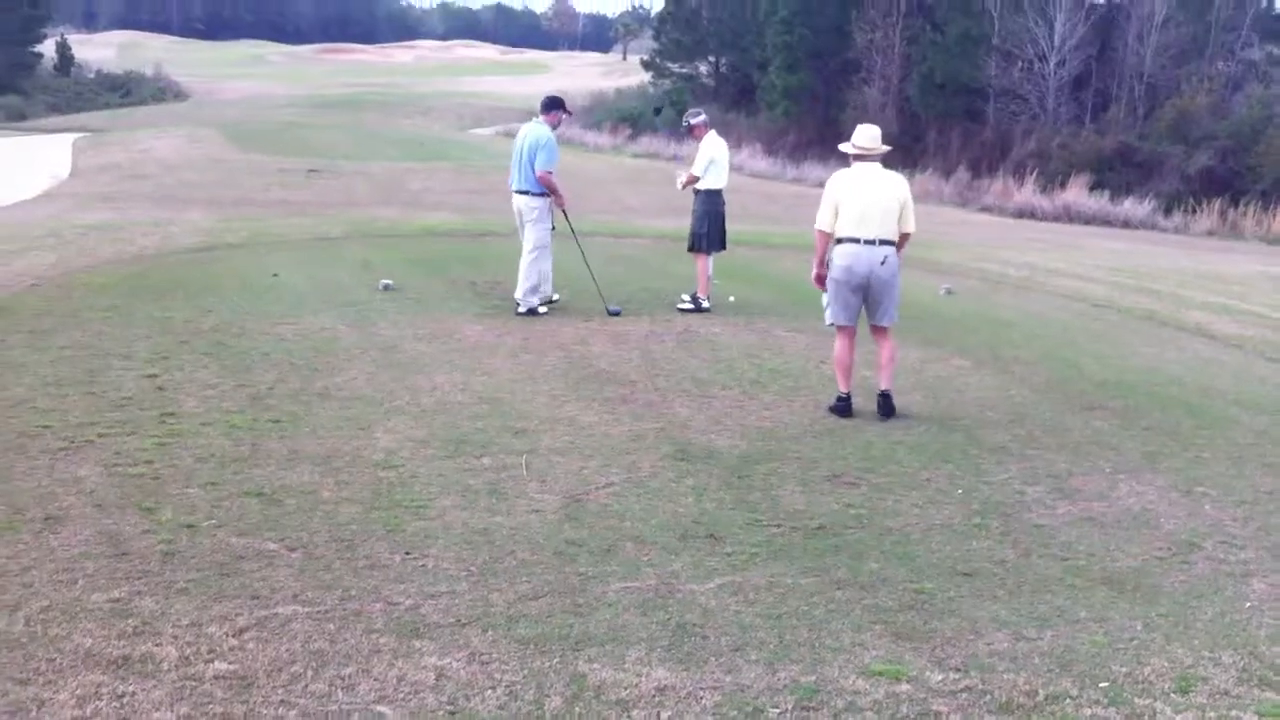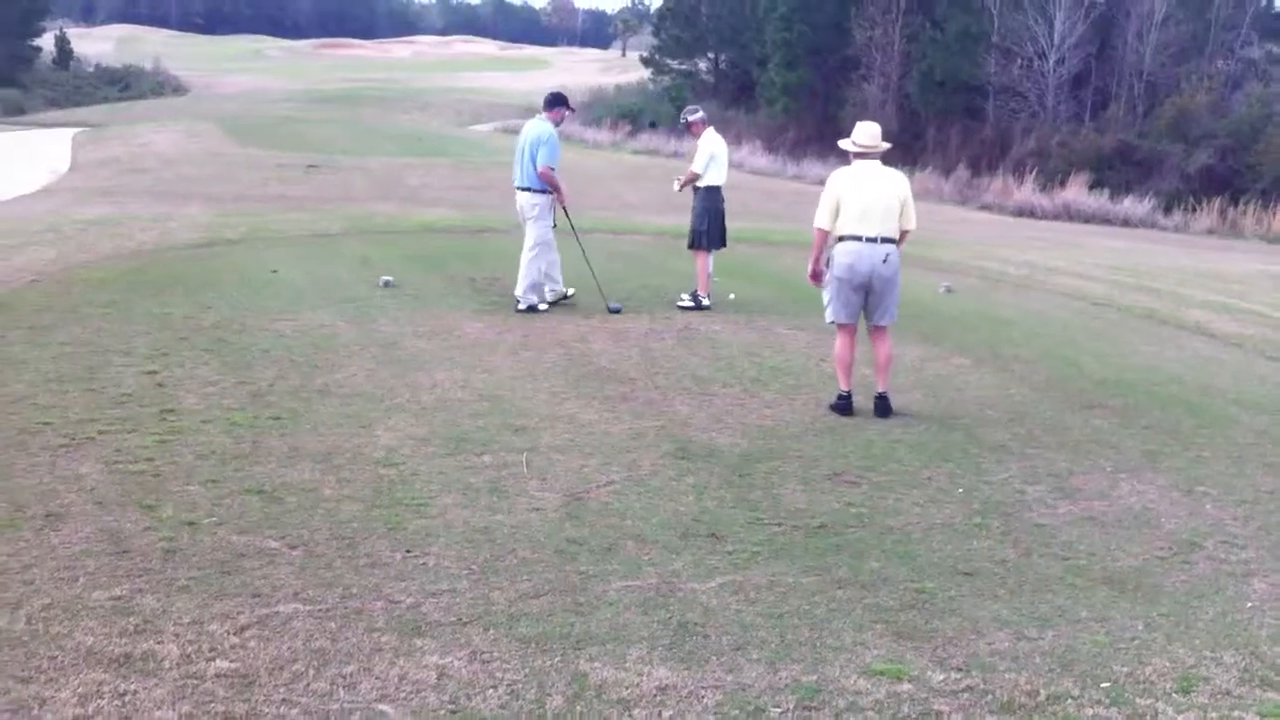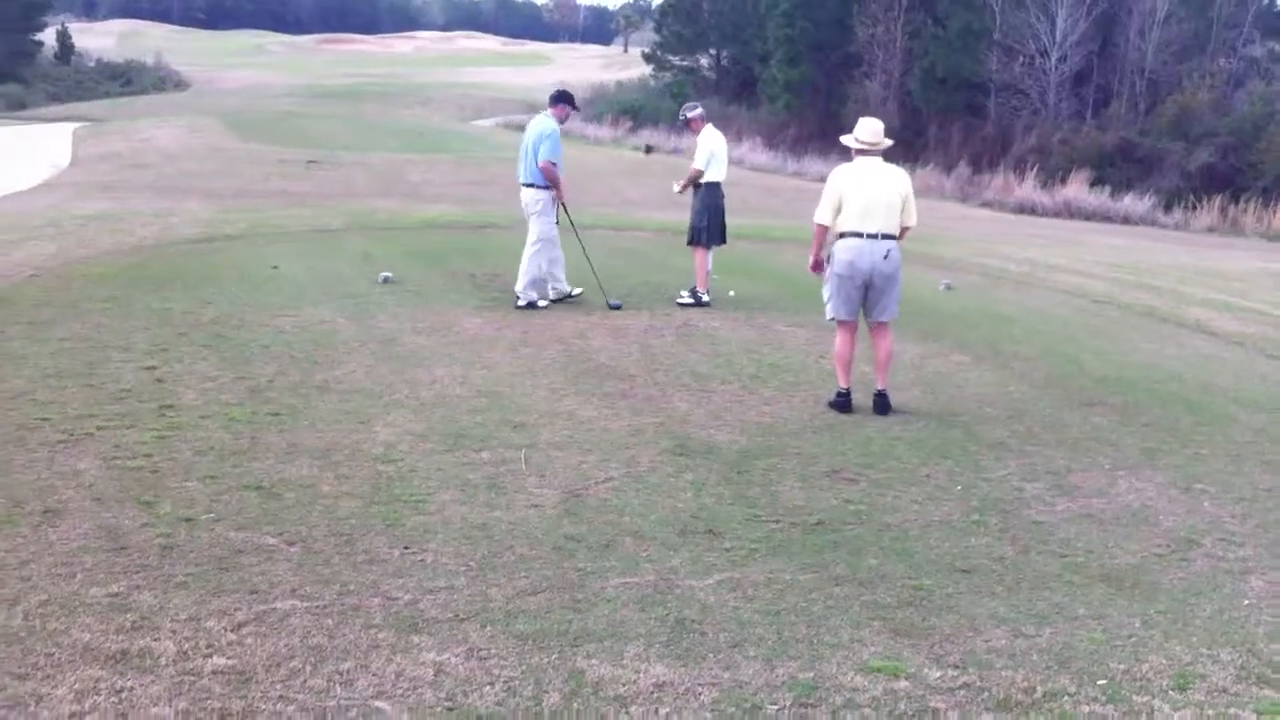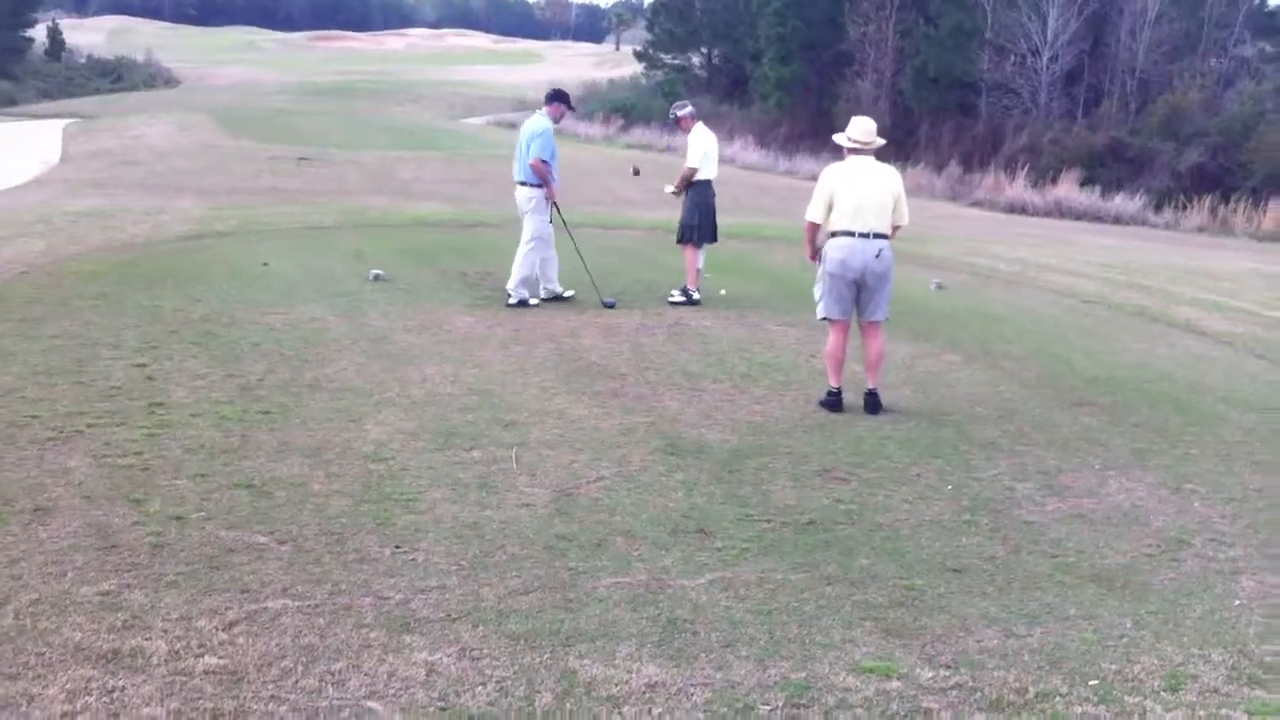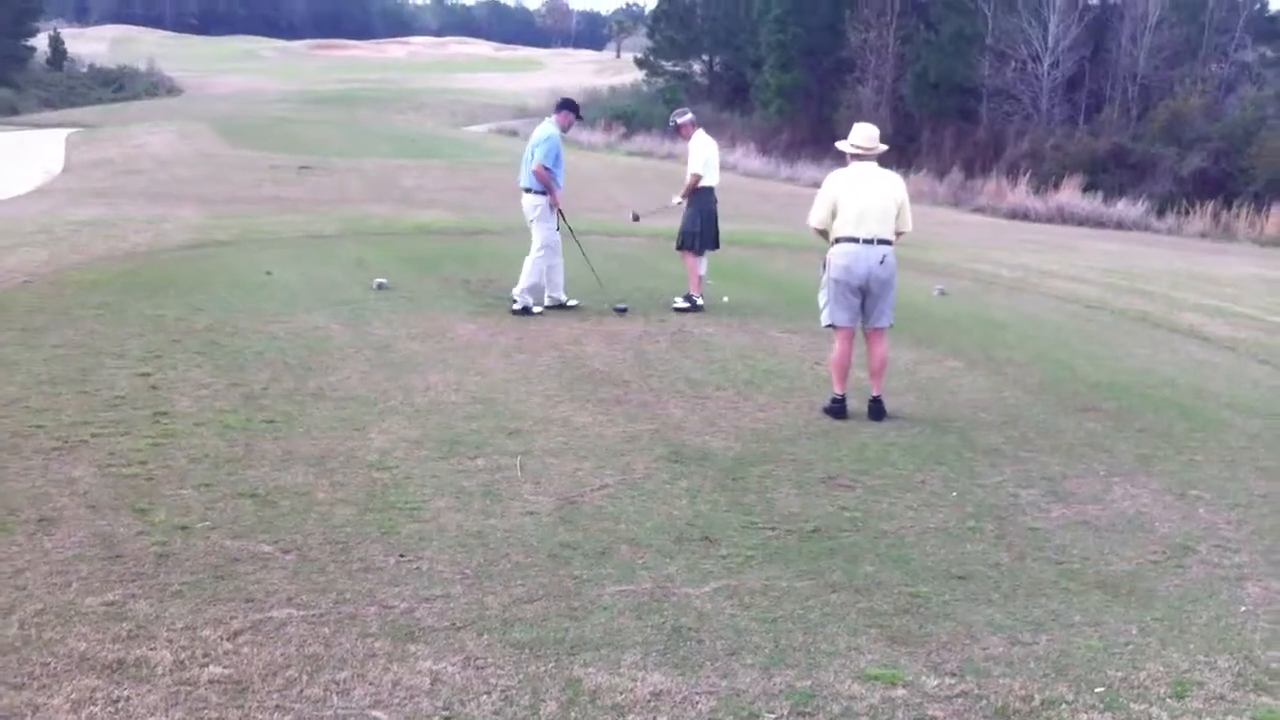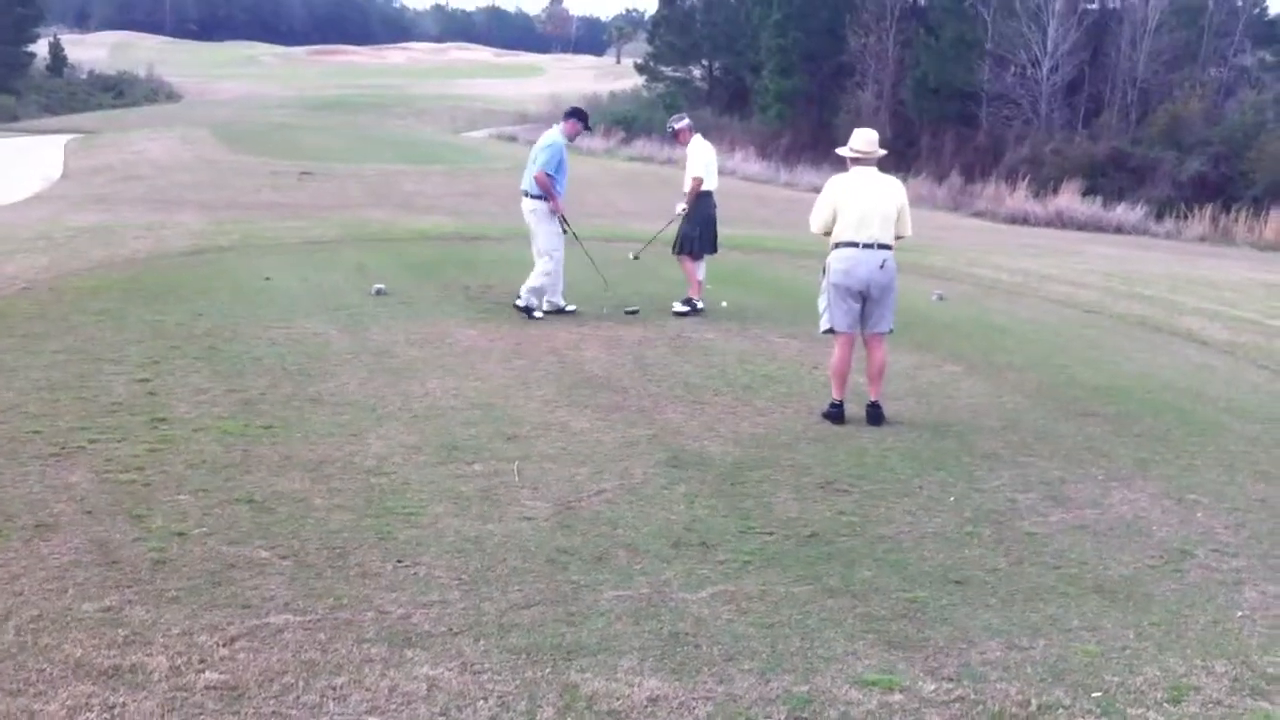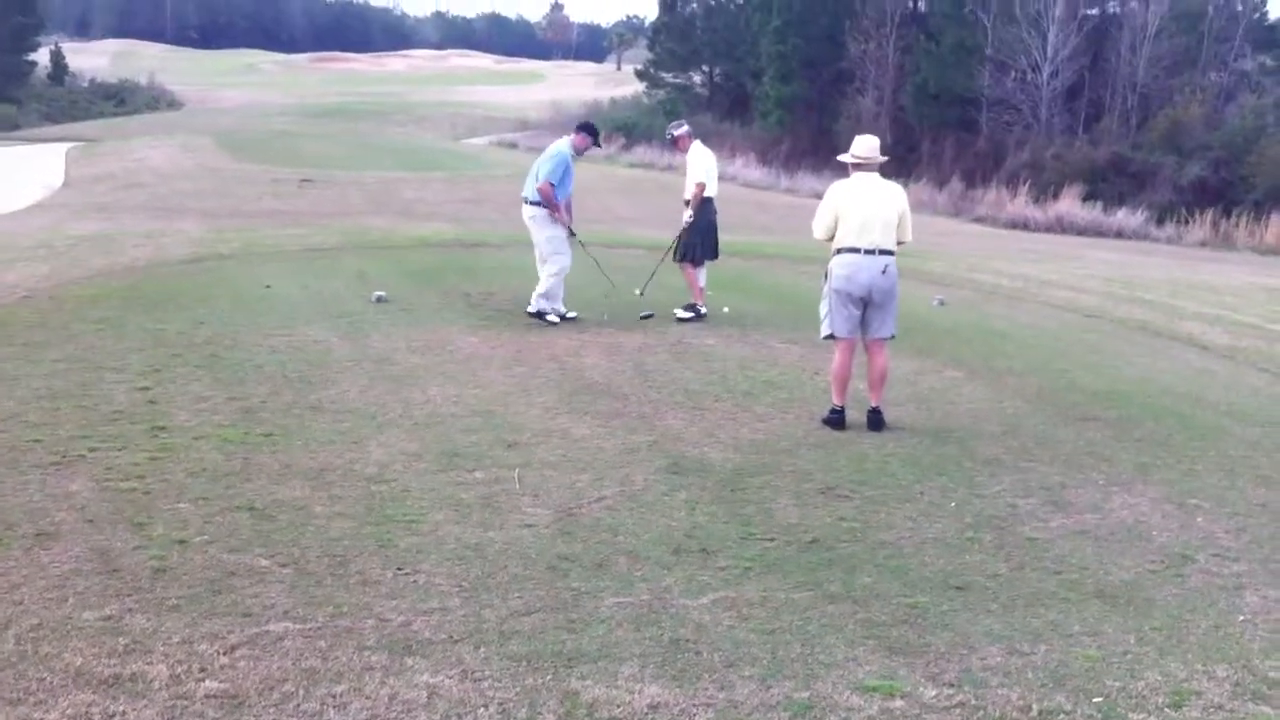
dt=0.1s
person 1, frame 1
left shoulder: (840, 179)
right shoulder: (898, 182)
left elbow: (824, 227)
right elbow: (906, 230)
left wrist: (818, 264)
left hip: (847, 256)
right hip: (884, 259)
left knee: (845, 332)
right knee: (883, 332)
left ankle: (844, 399)
right ankle: (885, 395)
person 1, frame 2
left shoulder: (841, 176)
right shoulder: (898, 179)
left elbow: (823, 225)
right elbow: (906, 227)
left wrist: (815, 261)
left hip: (849, 254)
right hip: (885, 256)
left knee: (846, 330)
right knee: (880, 331)
left ankle: (844, 397)
right ankle: (882, 397)
person 1, frame 3
left shoulder: (843, 173)
right shoulder: (900, 176)
left elbow: (823, 220)
right elbow: (907, 223)
left wrist: (815, 254)
left hip: (850, 250)
right hip: (887, 254)
left knee: (846, 327)
right knee: (881, 327)
left ankle: (843, 394)
right ankle: (881, 394)
person 1, frame 4
left shoulder: (834, 171)
right shoulder: (891, 175)
left elbow: (814, 218)
right elbow: (899, 222)
left wrist: (811, 246)
left hip: (842, 250)
right hip: (878, 252)
left knee: (838, 326)
right knee: (872, 327)
left ankle: (834, 393)
right ankle: (872, 393)
person 1, frame 5
left shoulder: (838, 178)
right shoulder: (895, 181)
left elbow: (817, 222)
right elbow: (902, 228)
left wrist: (832, 236)
left hip: (846, 256)
right hip: (882, 259)
left knee: (844, 333)
right knee: (877, 334)
left ankle: (838, 400)
right ankle: (876, 400)
person 1, frame 6
left shoulder: (838, 183)
right shoulder: (895, 185)
left elbow: (819, 226)
right elbow: (902, 232)
left hip: (846, 261)
right hip: (882, 263)
left knee: (844, 338)
right knee: (876, 339)
left ankle: (837, 405)
right ankle: (874, 405)
person 1, frame 7
left shoulder: (840, 189)
right shoulder: (896, 192)
left elbow: (821, 232)
right elbow: (903, 237)
left hip: (847, 267)
right hip: (884, 269)
left knee: (844, 344)
right knee: (877, 345)
left ankle: (837, 411)
right ankle: (875, 411)
person 2, frame 1
left shoulder: (524, 129)
right shoulder: (546, 137)
right elbow: (542, 175)
right wrist: (558, 194)
left hip: (519, 197)
right hip: (536, 201)
left knee: (540, 249)
right knee: (535, 253)
left ankle: (541, 293)
right ankle: (526, 303)
person 2, frame 2
left shoulder: (528, 126)
right shoulder: (548, 133)
right elbow: (544, 171)
right wrist: (560, 192)
left hip: (522, 193)
right hip: (538, 198)
left knee: (546, 247)
right knee: (536, 250)
left ankle: (554, 291)
right ankle: (526, 300)
person 2, frame 3
left shoulder: (536, 123)
right shoulder: (551, 129)
right elbow: (545, 165)
right wrist: (559, 188)
left hip: (530, 190)
right hip: (541, 194)
left knee: (550, 243)
right knee: (538, 245)
left ankle: (559, 289)
right ankle: (525, 296)
person 2, frame 4
left shoulder: (533, 122)
right shoulder: (544, 127)
right elbow: (535, 162)
right wrist: (550, 187)
left hip: (525, 189)
right hip: (535, 193)
left knee: (544, 243)
right knee: (532, 244)
left ankle: (550, 289)
right ankle: (516, 294)
person 2, frame 5
left shoulder: (547, 131)
right shoulder: (551, 135)
right elbow: (537, 169)
left wrist: (552, 195)
right wrist: (554, 194)
left hip: (537, 198)
right hip: (540, 199)
left knee: (552, 250)
right knee: (542, 251)
left ankle: (554, 297)
right ankle: (521, 300)
person 2, frame 6
left shoulder: (554, 139)
right shoulder: (555, 142)
right elbow: (539, 175)
left wrist: (554, 201)
right wrist: (555, 200)
left hip: (539, 203)
right hip: (540, 204)
left knee: (552, 254)
right knee: (552, 255)
left ankle: (553, 302)
right ankle: (526, 299)
person 2, frame 7
left shoulder: (567, 154)
right shoulder: (561, 153)
left elbow: (564, 193)
right elbow: (542, 187)
left wrist: (569, 220)
right wrist: (559, 212)
left hip: (544, 211)
right hip: (540, 211)
left knee: (550, 261)
right knee: (560, 259)
left ankle: (553, 307)
right ankle: (539, 306)
person 3, frame 1
left shoulder: (708, 145)
right shoulder: (718, 142)
left elbow: (695, 176)
left wrist: (683, 182)
right wrist: (688, 177)
left hip: (707, 199)
right hip: (713, 198)
left knee: (700, 250)
right knee: (705, 250)
left ankle: (702, 299)
right ankle: (702, 293)
person 3, frame 2
left shoulder: (707, 141)
right shoulder: (715, 139)
left elbow: (695, 173)
left wrist: (681, 184)
right wrist: (686, 179)
left hip: (706, 196)
right hip: (712, 195)
left knee: (700, 248)
right knee: (705, 248)
left ankle: (702, 297)
right ankle: (702, 291)
person 3, frame 3
left shoulder: (706, 138)
right shoulder: (714, 135)
left elbow: (698, 170)
left wrist: (683, 184)
right wrist: (688, 183)
left hip: (706, 193)
right hip: (712, 192)
left knee: (699, 244)
right knee: (705, 244)
left ankle: (701, 293)
right ankle: (702, 287)
person 3, frame 4
left shoulder: (697, 136)
right shoulder: (705, 133)
left elbow: (691, 168)
left wrist: (677, 185)
right wrist: (683, 185)
left hip: (697, 191)
right hip: (703, 190)
left knee: (689, 242)
right knee: (696, 242)
left ankle: (692, 291)
right ankle: (692, 286)
person 3, frame 5
left shoulder: (698, 143)
right shoulder: (705, 140)
left elbow: (696, 176)
left wrist: (682, 196)
right wrist: (686, 196)
left hip: (699, 199)
right hip: (704, 198)
left knee: (688, 248)
right knee: (698, 249)
left ankle: (695, 296)
right ankle: (696, 292)
person 3, frame 6
left shoulder: (696, 148)
right shoulder: (702, 145)
left elbow: (697, 179)
left wrist: (685, 203)
left hip: (699, 203)
right hip: (703, 202)
left knee: (685, 252)
right knee: (697, 254)
left ankle: (695, 299)
right ankle: (694, 297)
person 3, frame 7
left shoulder: (697, 154)
right shoulder: (701, 152)
left elbow: (700, 185)
left wrist: (689, 210)
left hip: (700, 210)
right hip: (703, 209)
left knee: (686, 259)
right knee: (697, 261)
left ankle: (699, 305)
right ankle: (696, 303)
